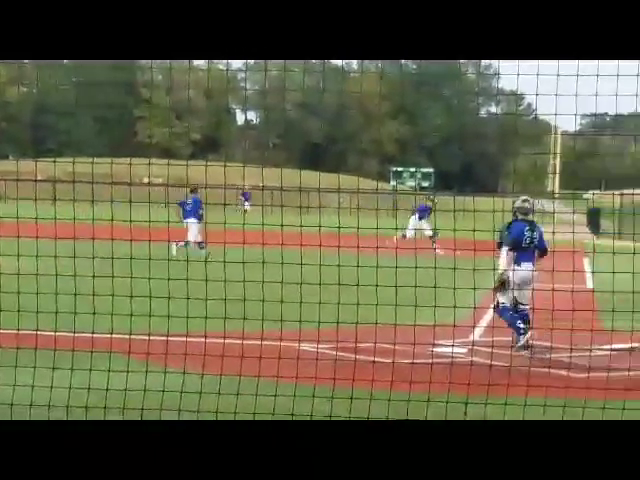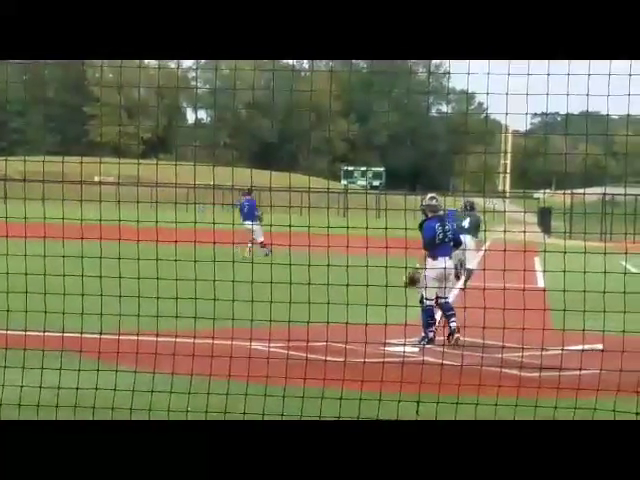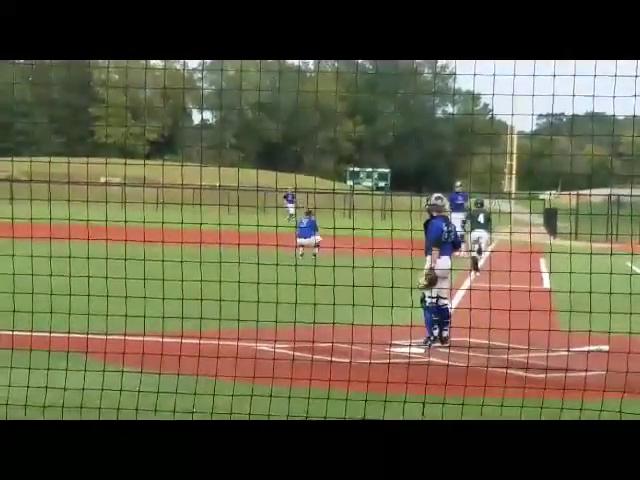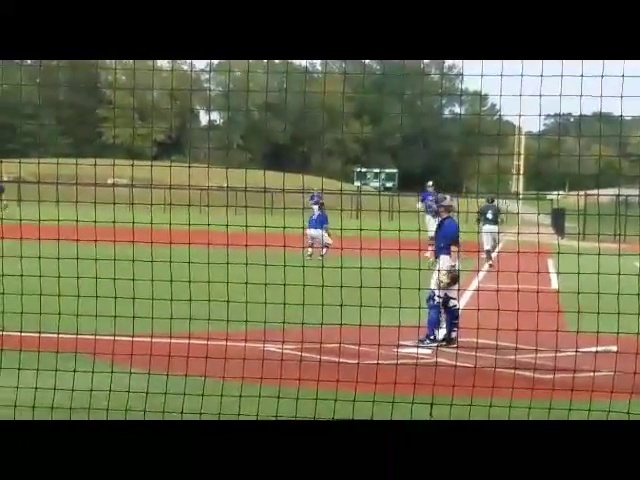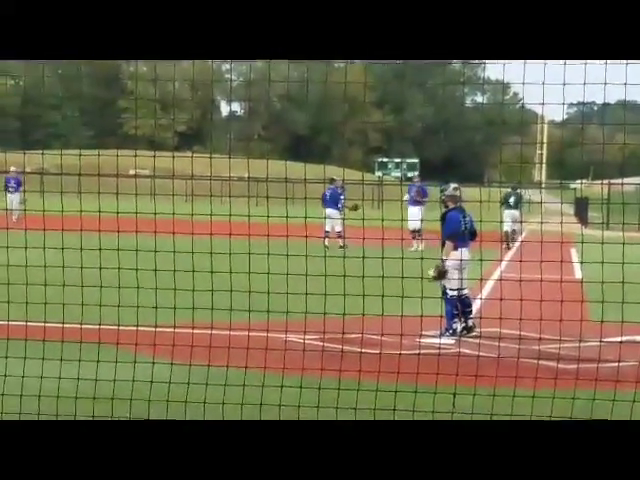
dt=0.7s
person 1, frame 1
left shoulder: (516, 226)
right shoulder: (536, 228)
left elbow: (511, 250)
right elbow: (543, 252)
left wrist: (504, 271)
left hip: (515, 269)
right hip: (529, 270)
left knee: (503, 306)
right knee: (523, 307)
left ankle: (522, 332)
right ankle: (523, 341)
person 1, frame 2
left shoulder: (428, 224)
right shoulder: (448, 222)
left elbow: (427, 249)
right elbow: (457, 243)
left hip: (434, 265)
right hip: (449, 264)
left knee: (427, 301)
right knee: (445, 300)
left ankle: (429, 337)
right ankle: (454, 328)
person 1, frame 3
left shoulder: (434, 223)
right shoulder: (449, 223)
left elbow: (435, 247)
right elbow: (457, 245)
left wrist: (431, 267)
left hip: (436, 263)
right hip: (447, 262)
left knee: (429, 301)
right knee: (443, 301)
left ankle: (433, 336)
right ankle: (444, 336)
person 1, frame 4
left shoulder: (449, 223)
right shoulder: (445, 223)
left elbow: (454, 245)
left wrist: (453, 265)
right wrist: (436, 259)
left hip: (446, 263)
right hip: (445, 263)
left knee: (434, 299)
right knee: (450, 301)
left ankle: (432, 336)
right ankle: (451, 336)
person 1, frame 5
left shoulder: (451, 215)
right shoulder: (465, 214)
left elbow: (450, 240)
right elbow: (473, 236)
left wrist: (443, 260)
left hip: (453, 255)
right hip: (465, 254)
left knee: (450, 292)
right knee: (463, 291)
left ankle: (452, 328)
right ankle: (469, 324)
